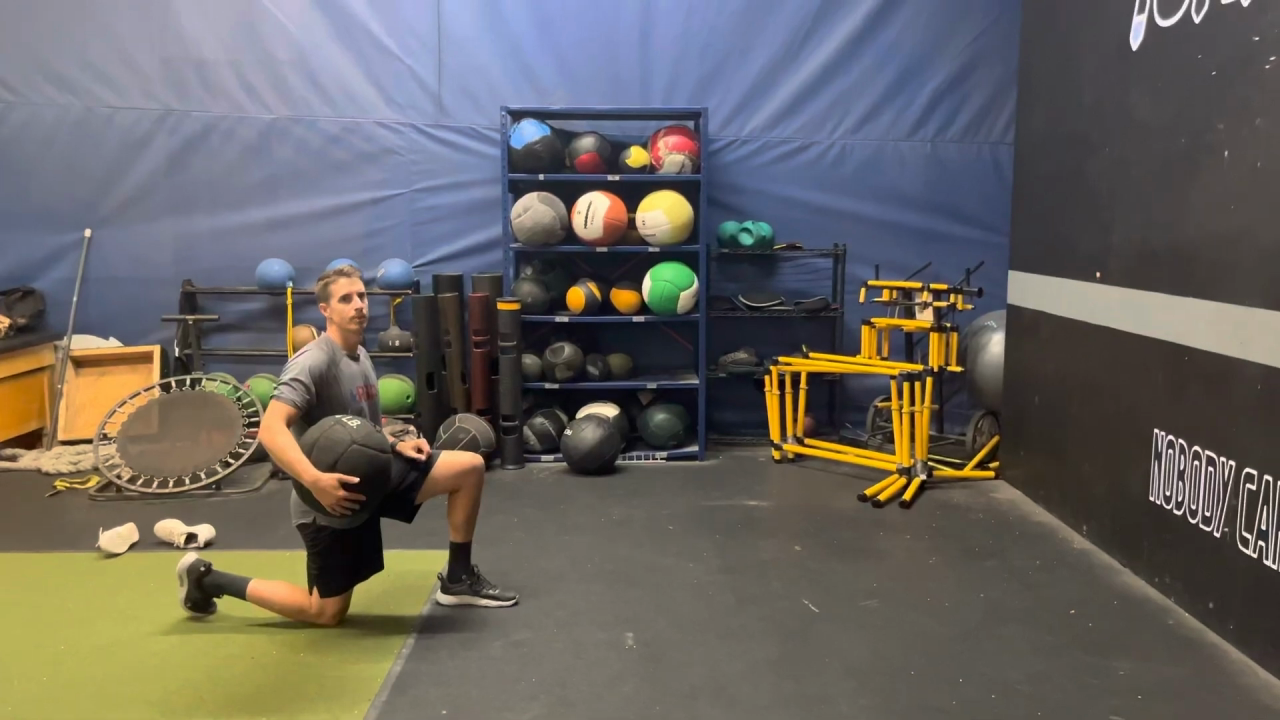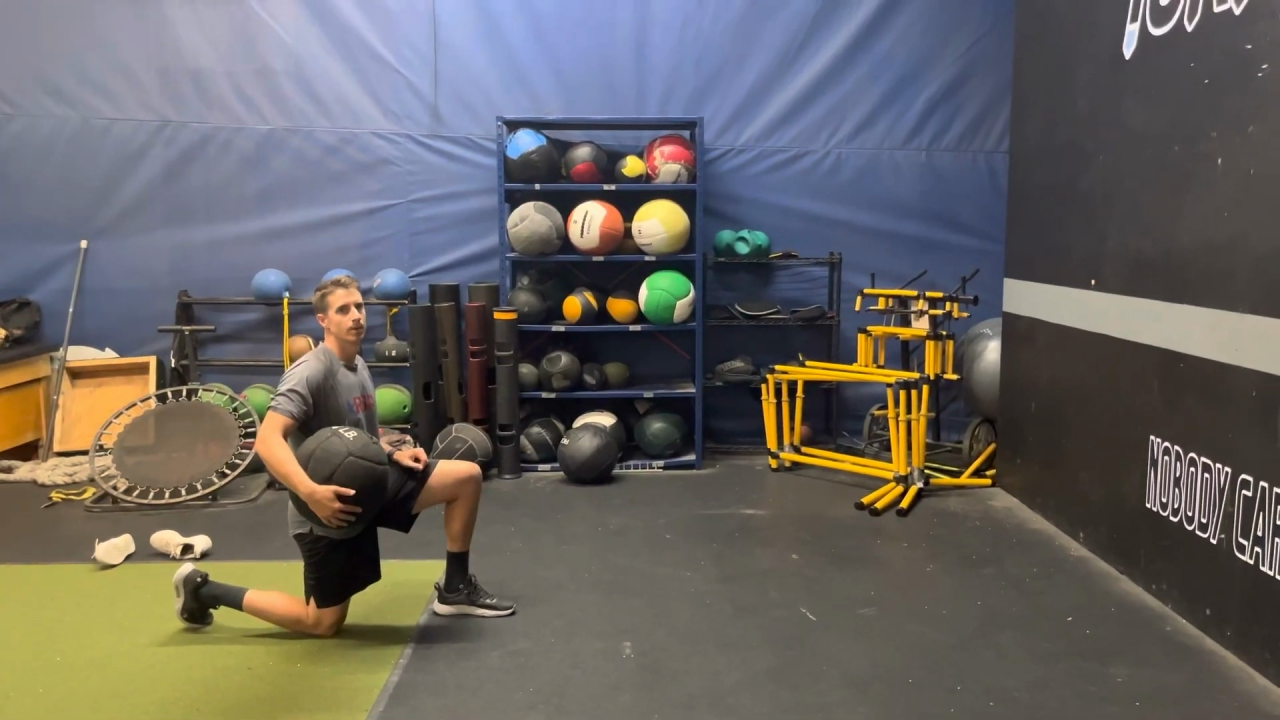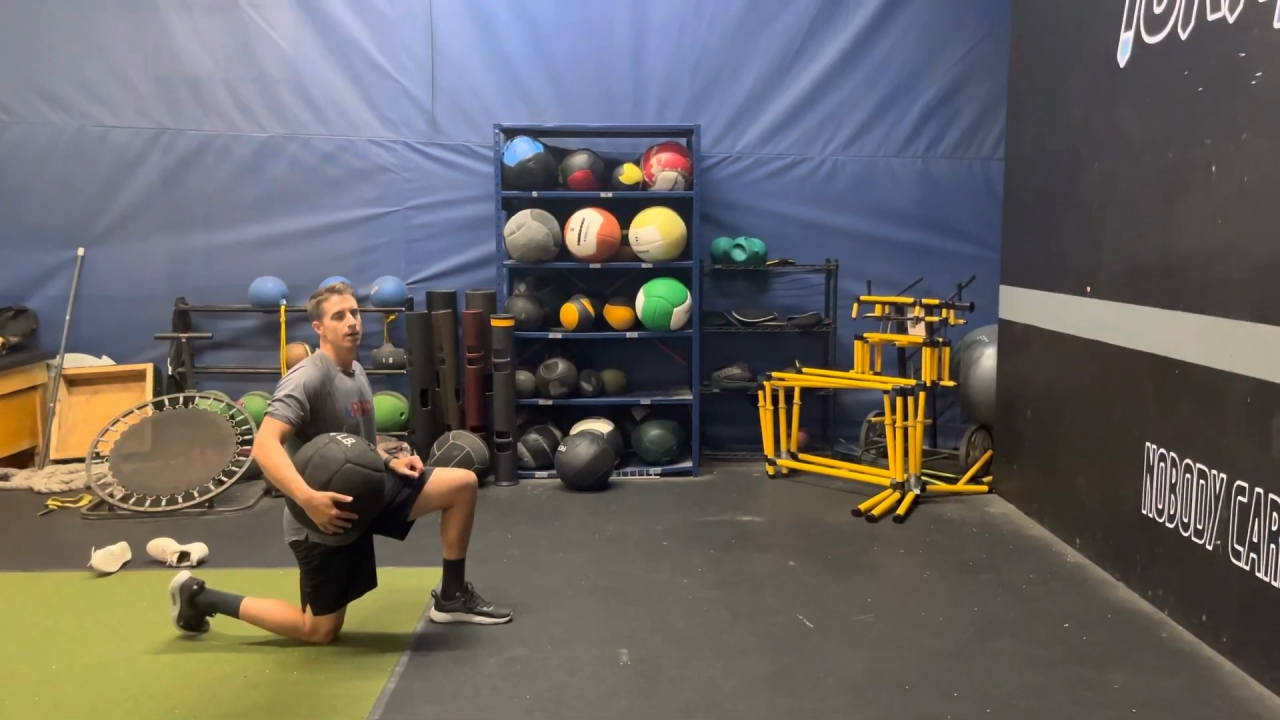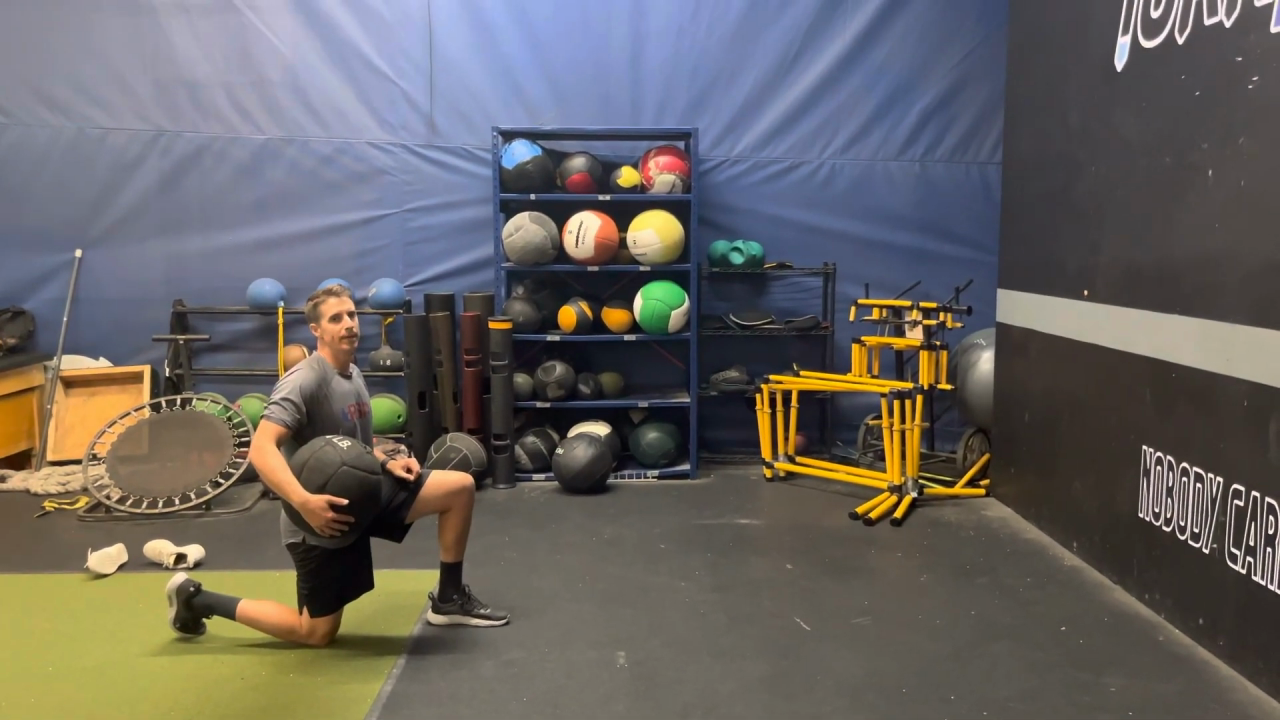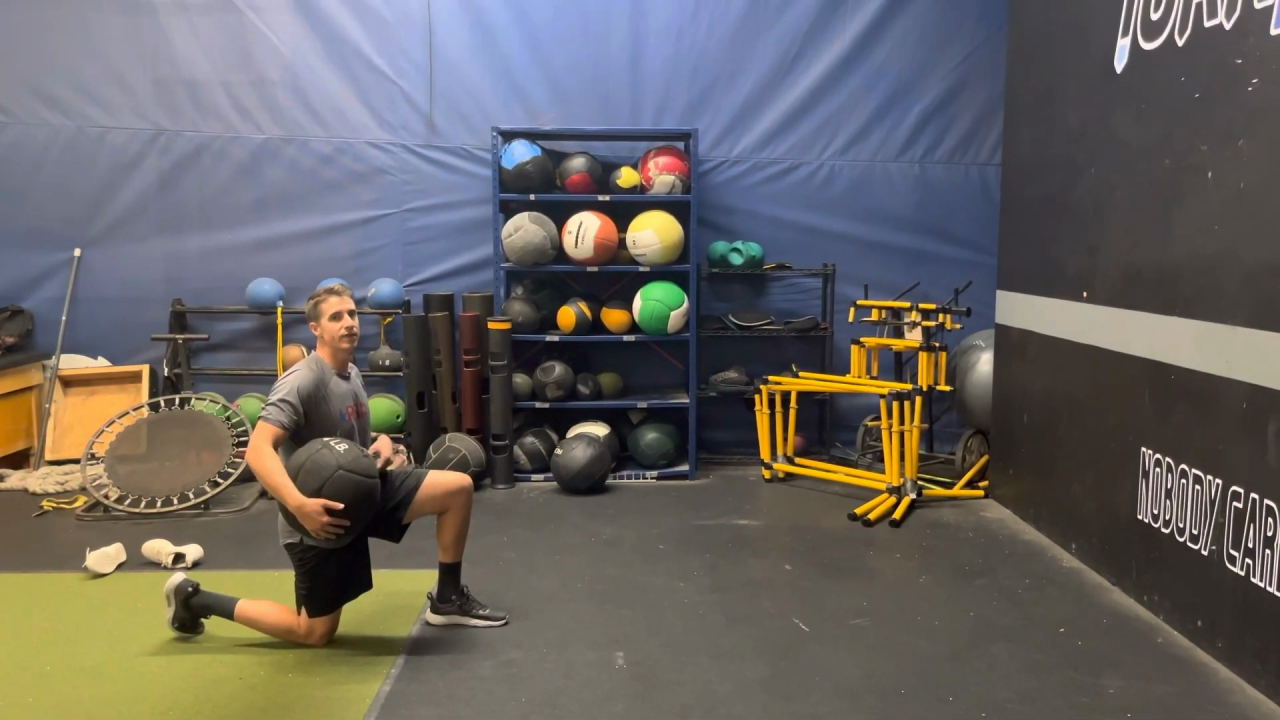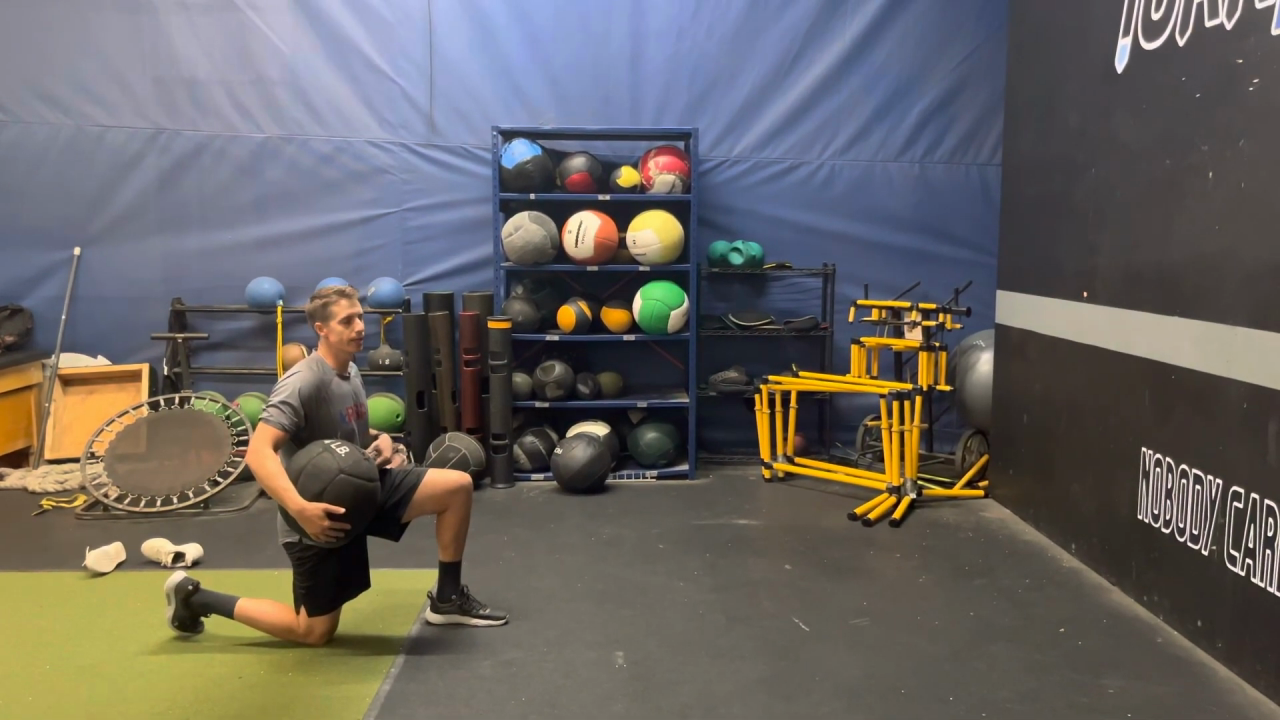
dt=0.4s
person 1, frame 1
left shoulder: (360, 356)
right shoulder: (313, 362)
right elbow: (271, 429)
left wrist: (397, 444)
right wrist: (315, 481)
right hip: (331, 500)
left knee: (470, 467)
right knee: (327, 612)
left ankle: (458, 579)
right ankle: (207, 579)
person 1, frame 2
left shoulder: (358, 366)
right shoulder: (311, 373)
right elbow: (267, 440)
left wrist: (394, 452)
right wrist: (310, 493)
right hip: (329, 510)
left knee: (467, 476)
right knee: (324, 622)
left ankle: (456, 589)
right ankle: (204, 590)
person 1, frame 3
left shoulder: (356, 371)
right shoulder: (307, 379)
right elbow: (264, 445)
left wrist: (390, 460)
right wrist: (308, 499)
right hip: (325, 516)
left knee: (463, 483)
right knee: (320, 629)
left ankle: (452, 596)
right ankle: (199, 597)
person 1, frame 4
left shoulder: (353, 374)
right shoulder: (304, 382)
right elbow: (261, 449)
left wrist: (386, 462)
right wrist: (303, 502)
right hip: (322, 519)
left knee: (460, 486)
right knee: (317, 632)
left ankle: (449, 599)
right ankle: (197, 599)
person 1, frame 5
left shoulder: (351, 373)
right shoulder: (302, 382)
right elbow: (258, 450)
left wrist: (380, 441)
right wrist: (298, 505)
right hip: (319, 519)
left knee: (459, 487)
right knee: (315, 632)
left ankle: (448, 599)
right ankle: (194, 599)
person 1, frame 6
left shoulder: (350, 372)
right shoulder: (304, 383)
right elbow: (258, 452)
left wrist: (381, 439)
right wrist: (299, 509)
right hip: (320, 518)
left knee: (458, 486)
right knee: (314, 631)
left ankle: (448, 599)
right ankle: (194, 597)
